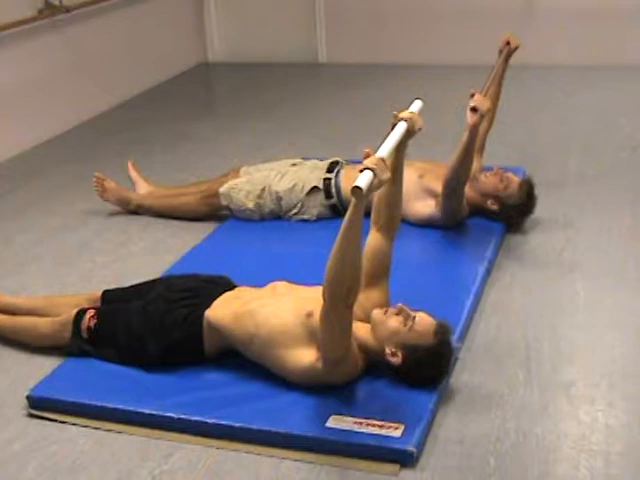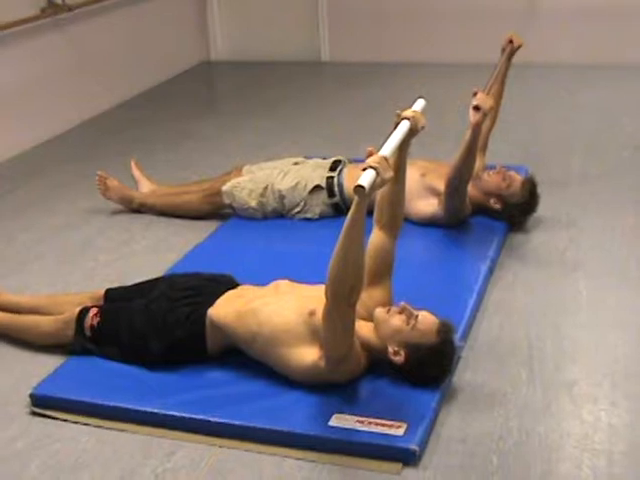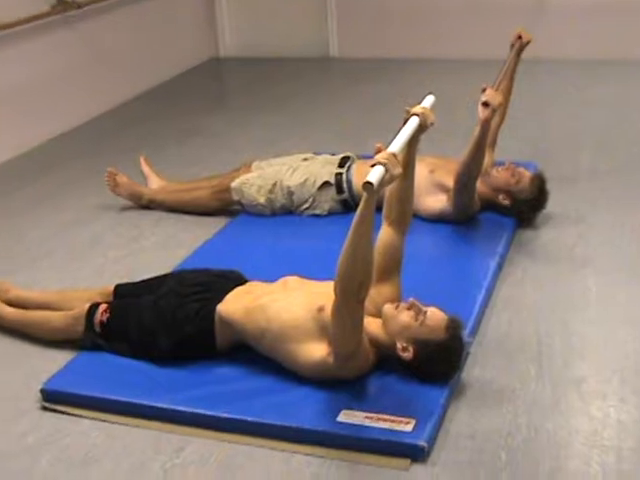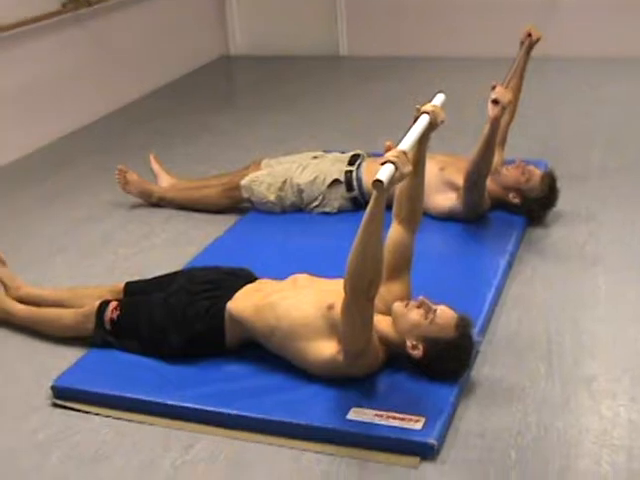
dt=0.1s
person 1, frame 1
left shoulder: (341, 361)
right shoulder: (372, 312)
left elbow: (337, 298)
right elbow: (382, 234)
left wrist: (359, 202)
right wrist: (401, 151)
left hip: (191, 330)
right hip: (219, 290)
left knee: (79, 326)
right knee: (95, 303)
person 1, frame 2
left shoulder: (343, 361)
right shoulder: (374, 313)
left elbow: (340, 297)
right elbow: (386, 232)
left wrist: (361, 200)
right wrist: (404, 149)
left hip: (193, 328)
right hip: (225, 289)
left knee: (77, 325)
right knee: (98, 301)
person 1, frame 3
left shoulder: (352, 356)
right shoulder: (382, 306)
left elbow: (348, 292)
right elbow: (395, 229)
left wrist: (370, 196)
right wrist: (412, 144)
left hip: (204, 324)
right hip: (233, 284)
left knee: (91, 320)
right knee: (107, 296)
person 1, frame 4
left shoulder: (362, 355)
right shoulder: (392, 304)
left elbow: (357, 291)
right elbow: (405, 228)
left wrist: (380, 194)
right wrist: (421, 143)
left hip: (214, 322)
right hip: (242, 282)
left knee: (104, 318)
right knee: (118, 294)
person 2, frame 1
left shoulder: (452, 210)
right shoulder: (472, 177)
right elbow: (483, 118)
left wrist: (470, 131)
right wrist: (503, 62)
left hip: (321, 194)
right hip: (329, 169)
left knee: (219, 198)
right knee: (233, 176)
left ankle: (134, 200)
right ankle: (148, 193)
person 2, frame 2
left shoulder: (456, 208)
right shoulder: (475, 175)
right elbow: (487, 116)
left wrist: (473, 130)
right wrist: (506, 60)
left hip: (324, 192)
right hip: (332, 167)
left knee: (222, 195)
right knee: (237, 175)
left ankle: (137, 199)
right ankle: (152, 190)
person 2, frame 3
left shoulder: (464, 205)
right shoulder: (484, 171)
left elbow: (461, 180)
right elbow: (495, 115)
left wrist: (483, 125)
right wrist: (515, 56)
left hip: (333, 188)
right hip: (340, 164)
left knee: (231, 192)
right knee: (245, 171)
left ankle: (146, 196)
right ankle: (163, 187)
person 2, frame 4
left shoulder: (474, 203)
right shoulder: (494, 169)
left elbow: (470, 180)
right elbow: (505, 113)
left wrist: (492, 123)
right wrist: (524, 53)
left hip: (343, 186)
right hip: (350, 162)
left knee: (241, 190)
right knee: (255, 169)
left ankle: (156, 194)
right ankle: (173, 184)
